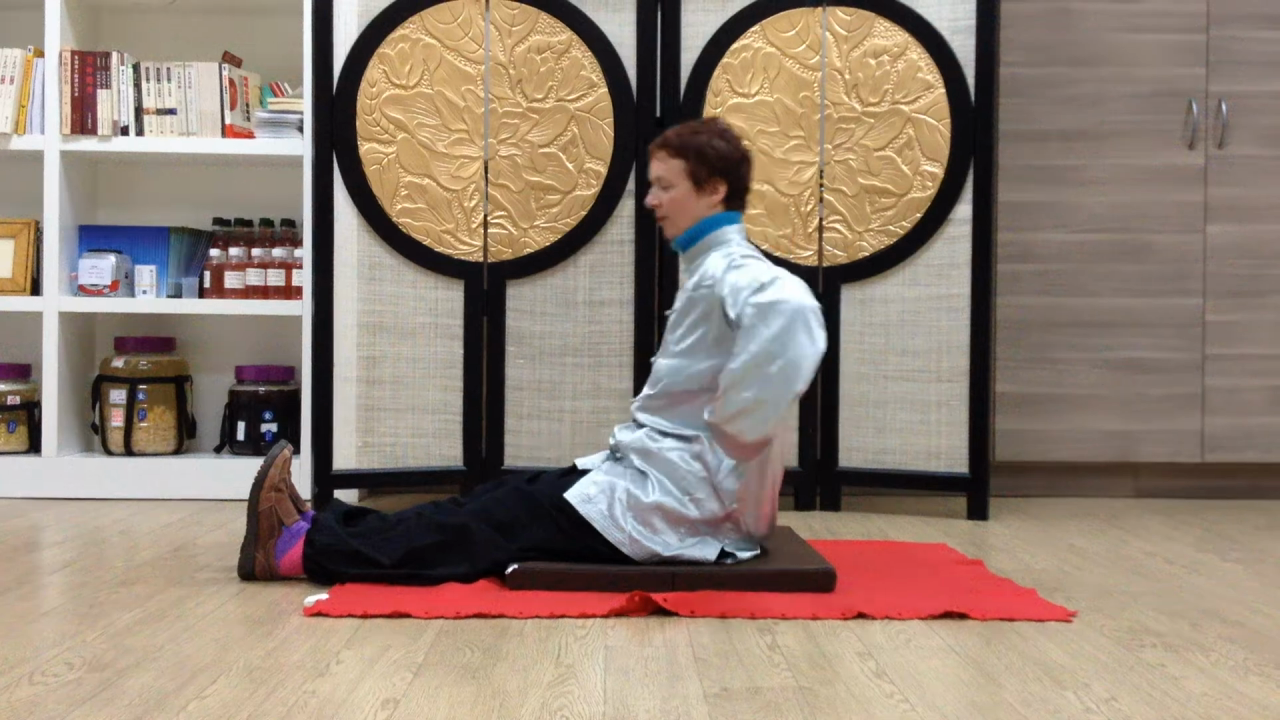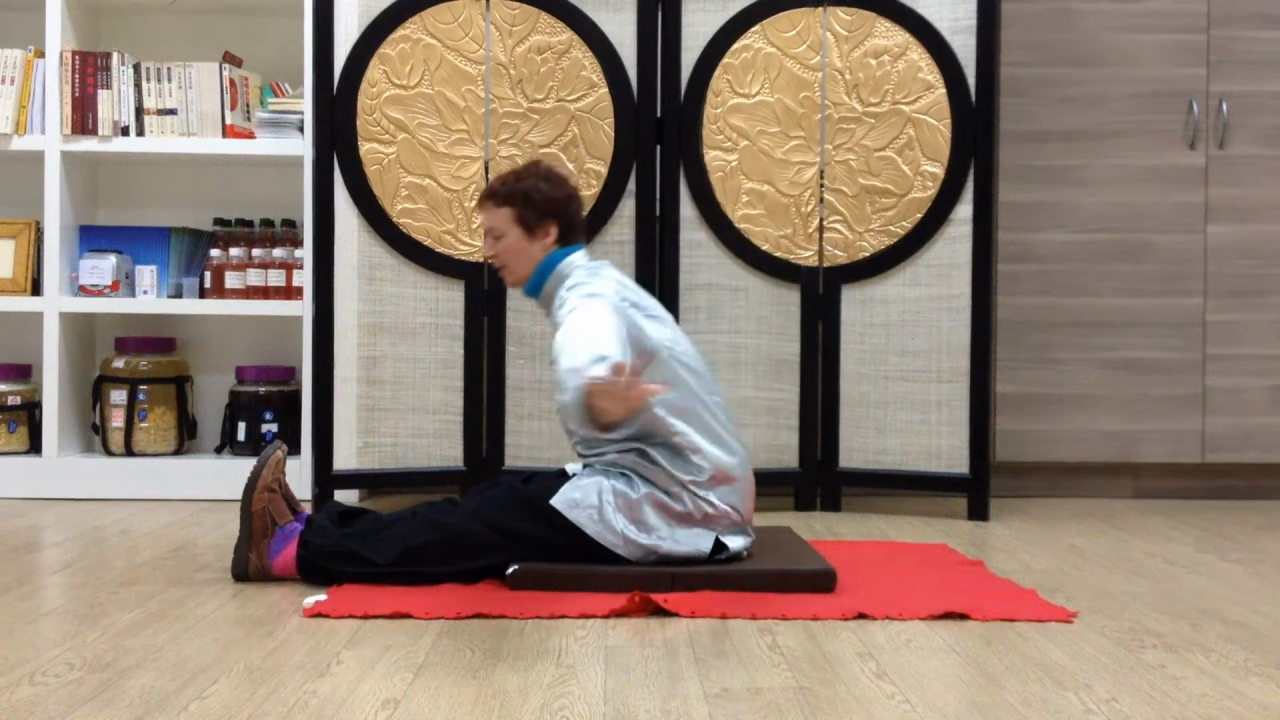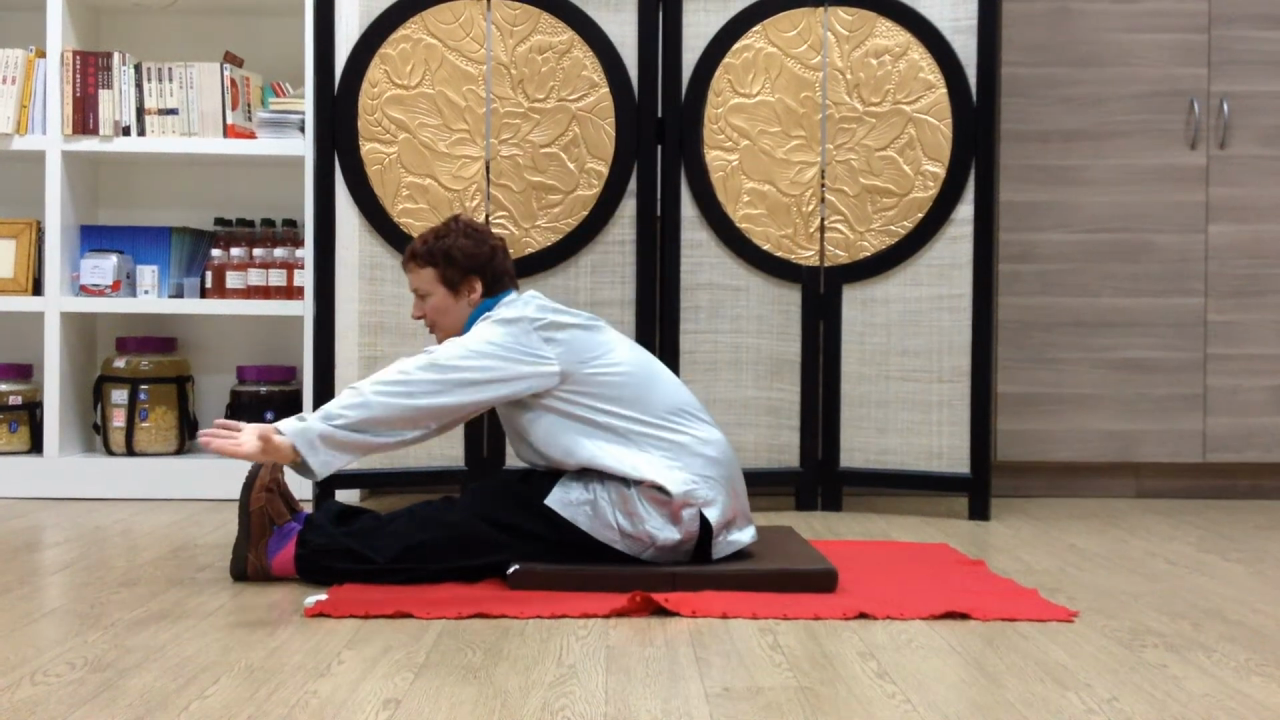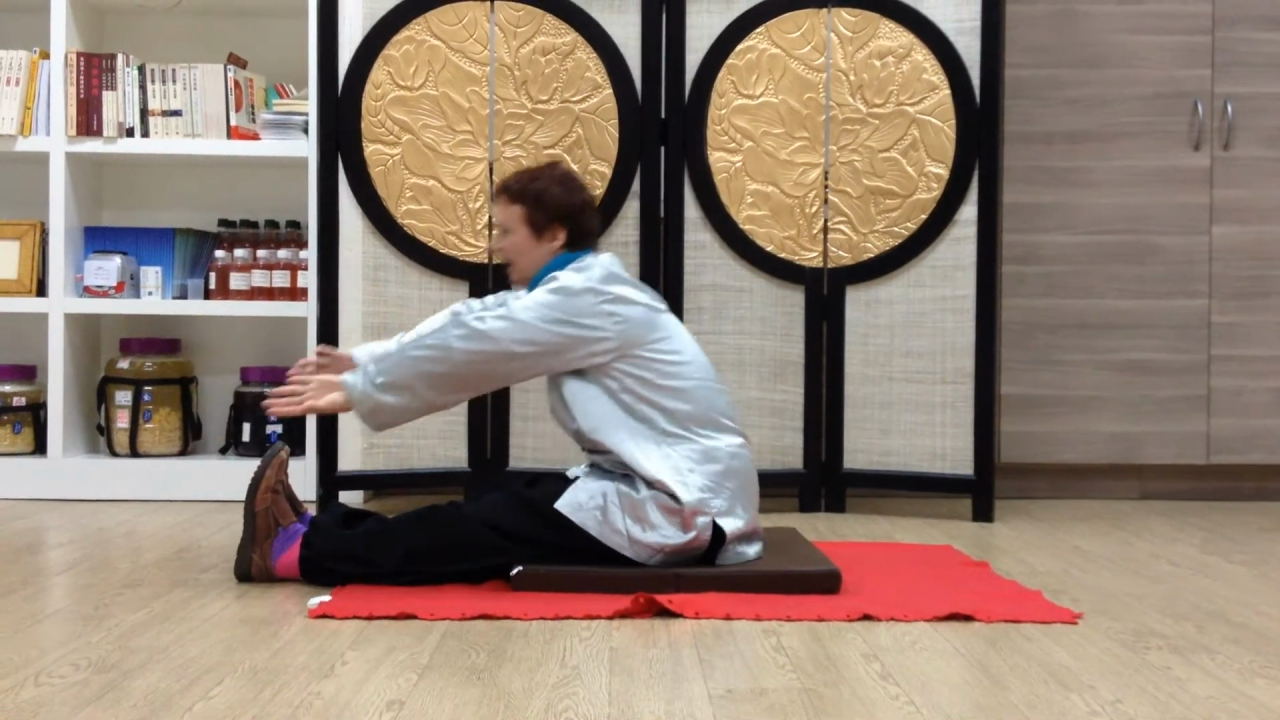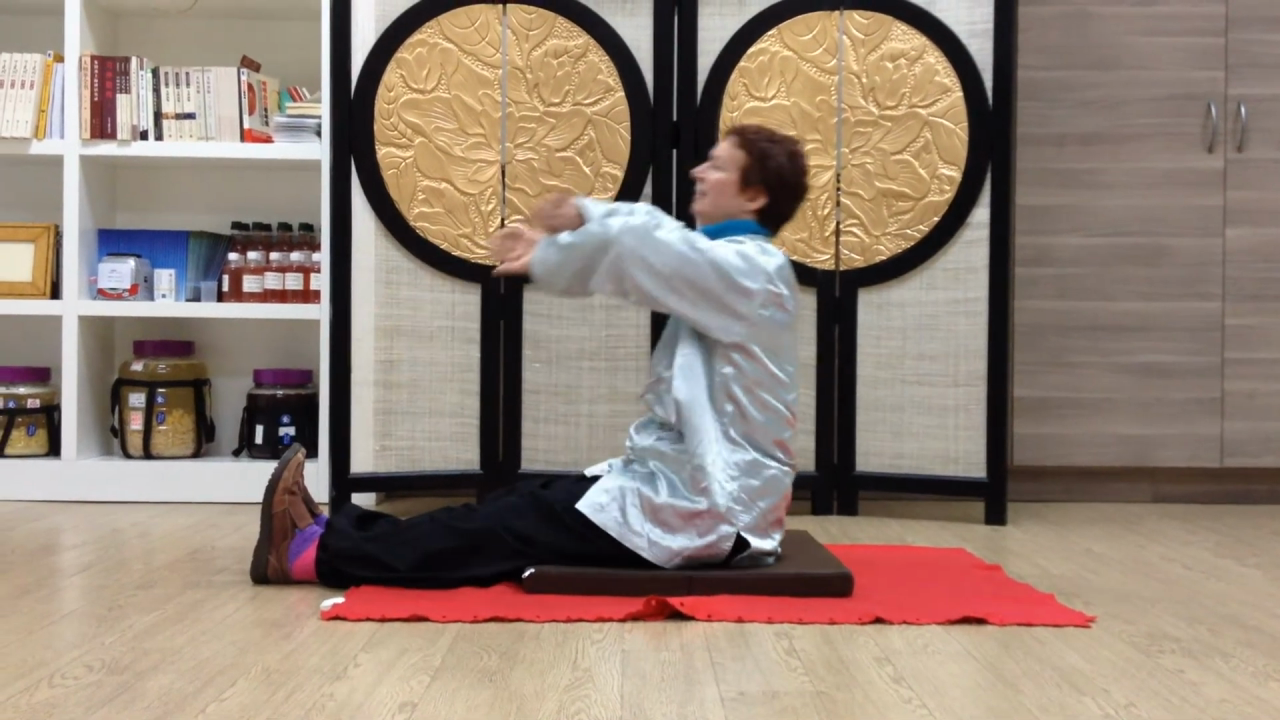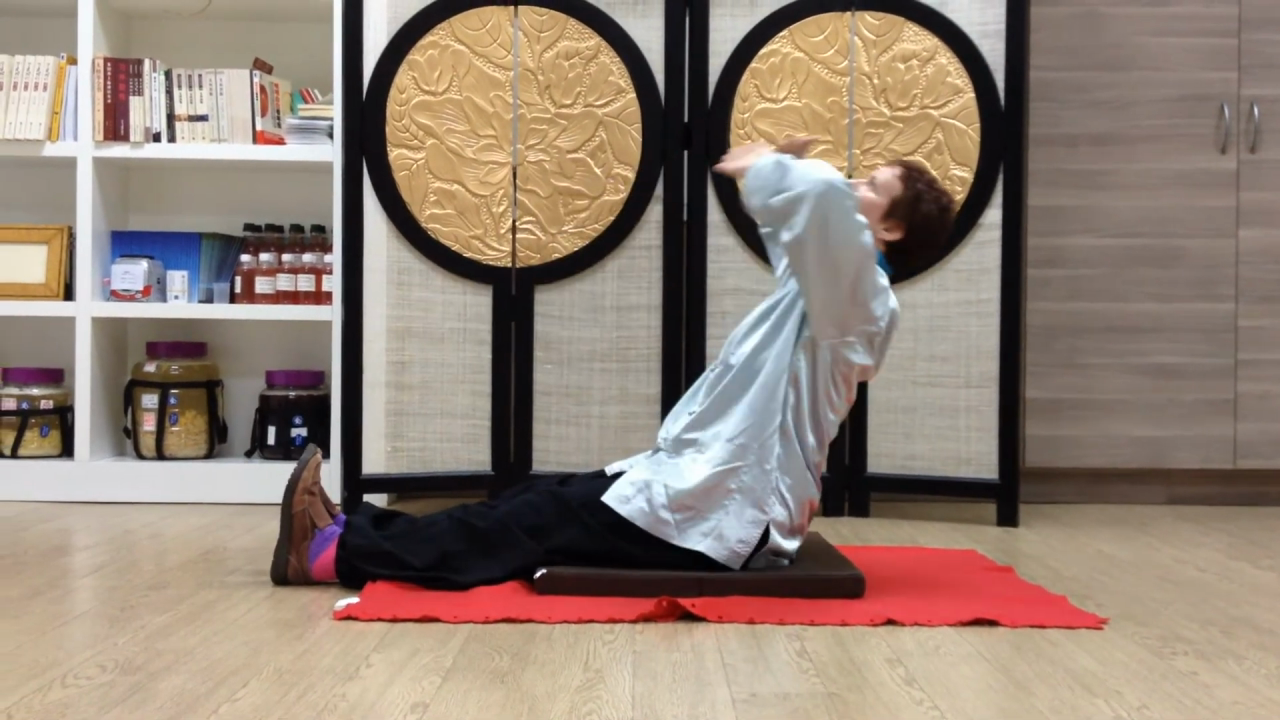
dt=0.7s
person 1, frame 1
left shoulder: (733, 270)
right shoulder: (716, 269)
left elbow: (792, 312)
left wrist: (737, 426)
left hip: (684, 502)
right hip: (669, 481)
left knee: (496, 524)
right knee: (503, 500)
left ankle: (302, 549)
right ankle: (319, 530)
person 1, frame 2
left shoulder: (589, 300)
right shoulder: (588, 284)
left elbow: (586, 357)
left wrist: (599, 399)
left hip: (677, 507)
right hip: (678, 491)
left knee: (484, 525)
right knee: (494, 499)
left ankle: (296, 549)
right ankle: (315, 529)
person 1, frame 3
left shoulder: (517, 334)
right shoulder: (524, 324)
left elbow: (410, 394)
right elbow: (421, 399)
left wrist: (294, 441)
right wrist: (296, 438)
left hip: (668, 507)
right hip: (670, 492)
left knee: (477, 525)
right knee: (486, 504)
left ankle: (294, 550)
right ankle: (313, 532)
person 1, frame 4
left shoulder: (585, 297)
right shoulder: (584, 285)
left elbow: (467, 349)
right elbow: (475, 321)
left wrist: (357, 389)
right wrist: (361, 362)
left hip: (679, 507)
right hip: (672, 486)
left knee: (487, 532)
right knee: (499, 509)
left ankle: (298, 551)
right ankle: (317, 534)
person 1, frame 5
left shoulder: (749, 270)
right shoulder: (732, 262)
left elbow: (635, 243)
right elbow: (646, 236)
right wrist: (572, 225)
left hip: (705, 509)
right hip: (695, 485)
left knee: (511, 530)
right knee: (520, 506)
left ankle: (314, 552)
right ankle: (331, 532)
person 1, frame 6
left shoulder: (859, 300)
right shoulder: (829, 289)
left elbow: (829, 198)
right elbow: (797, 227)
left wrist: (773, 167)
right wrist: (772, 173)
left hip: (714, 515)
right hip: (706, 490)
left knee: (527, 530)
right knee: (531, 504)
left ankle: (333, 553)
right ankle: (350, 533)
